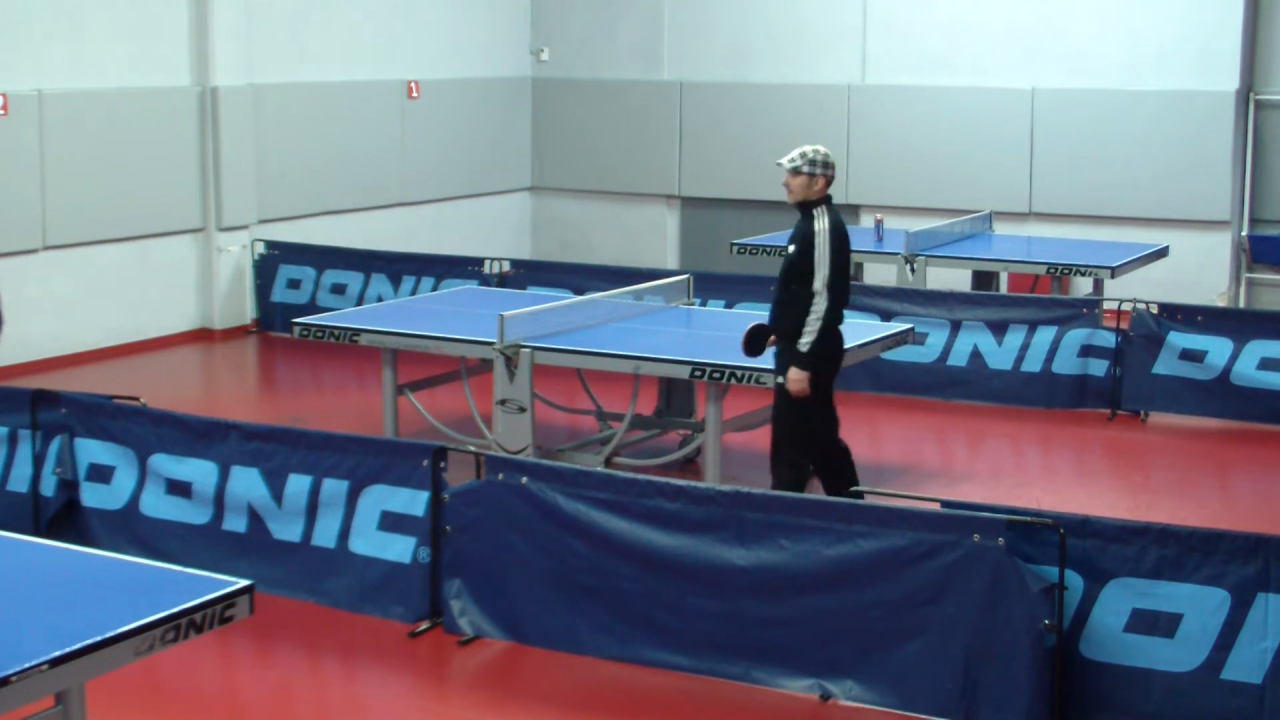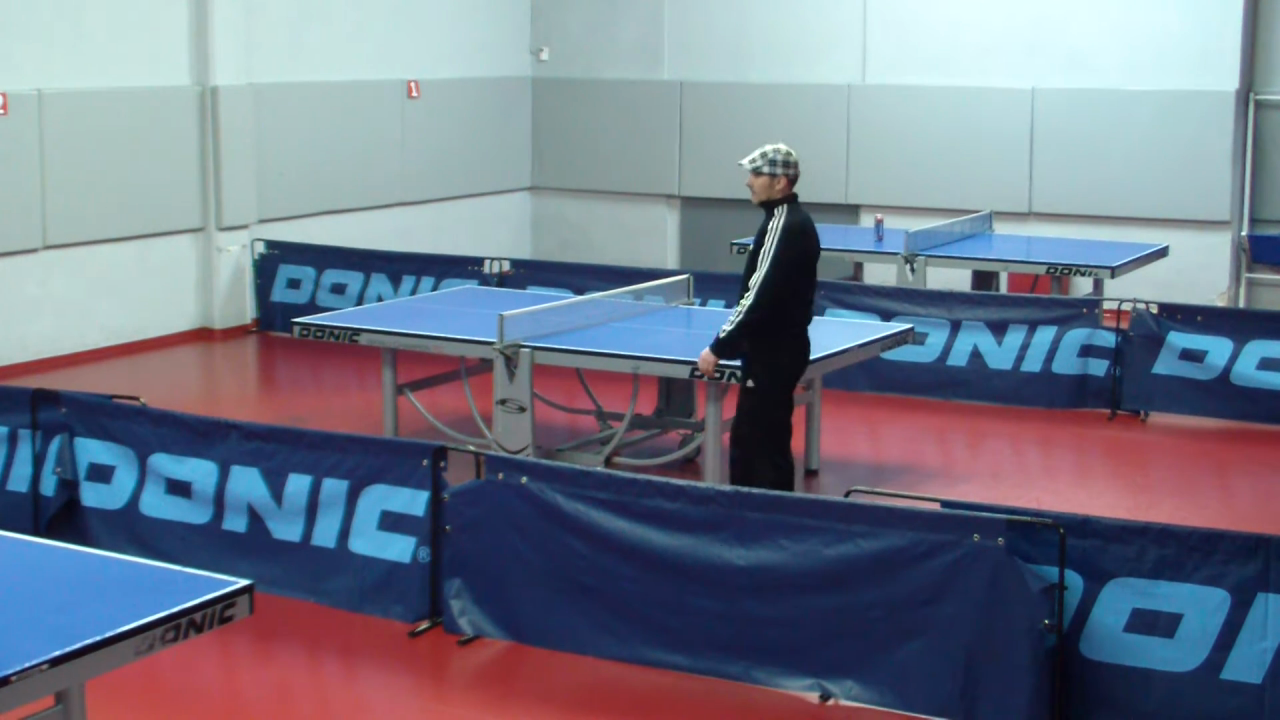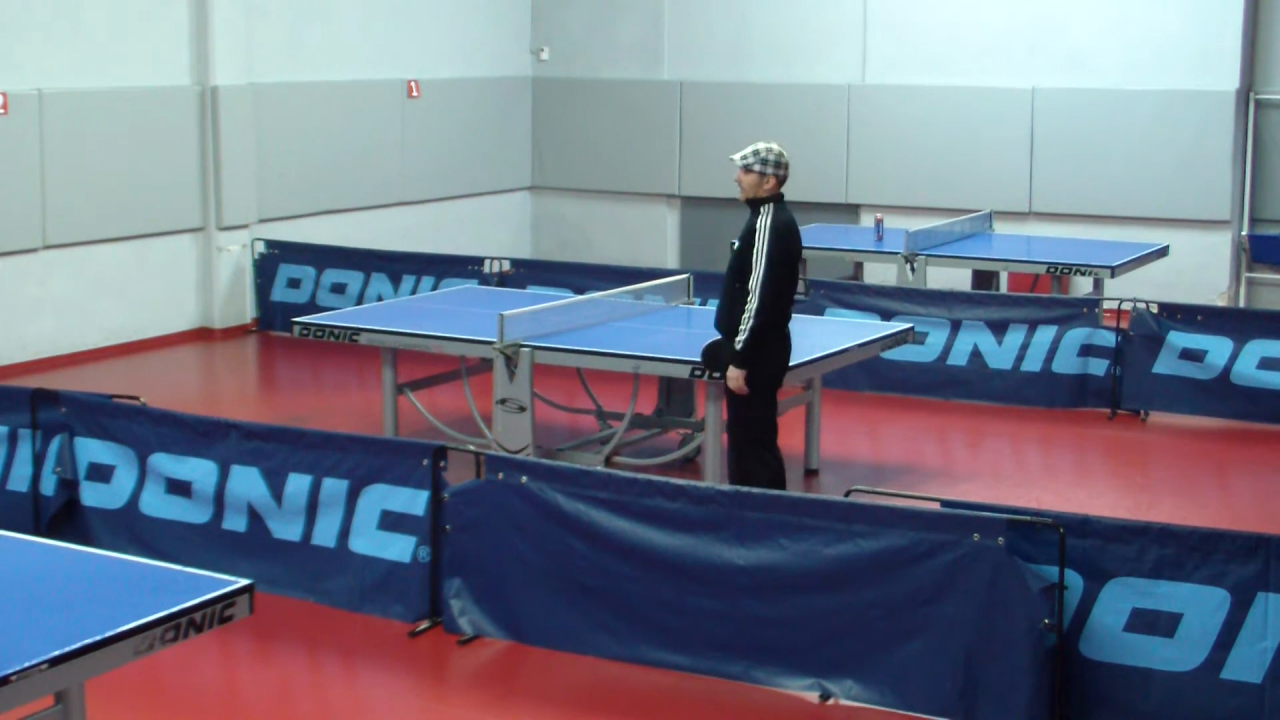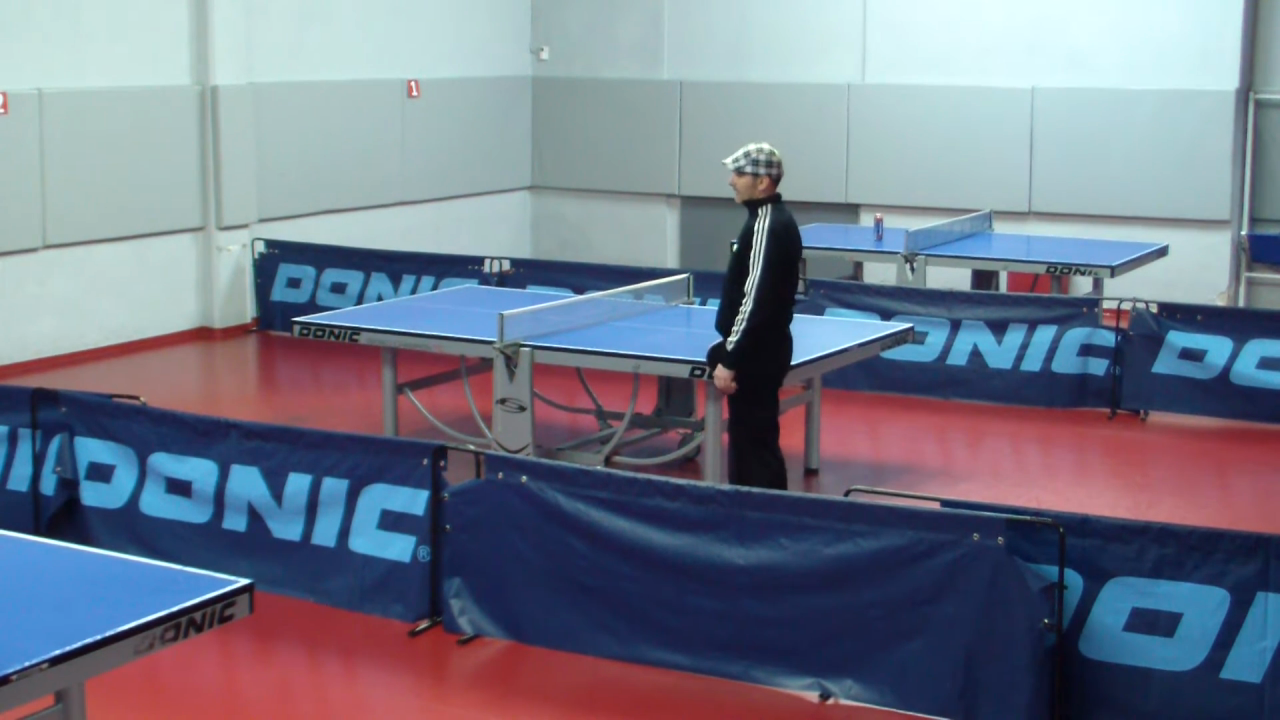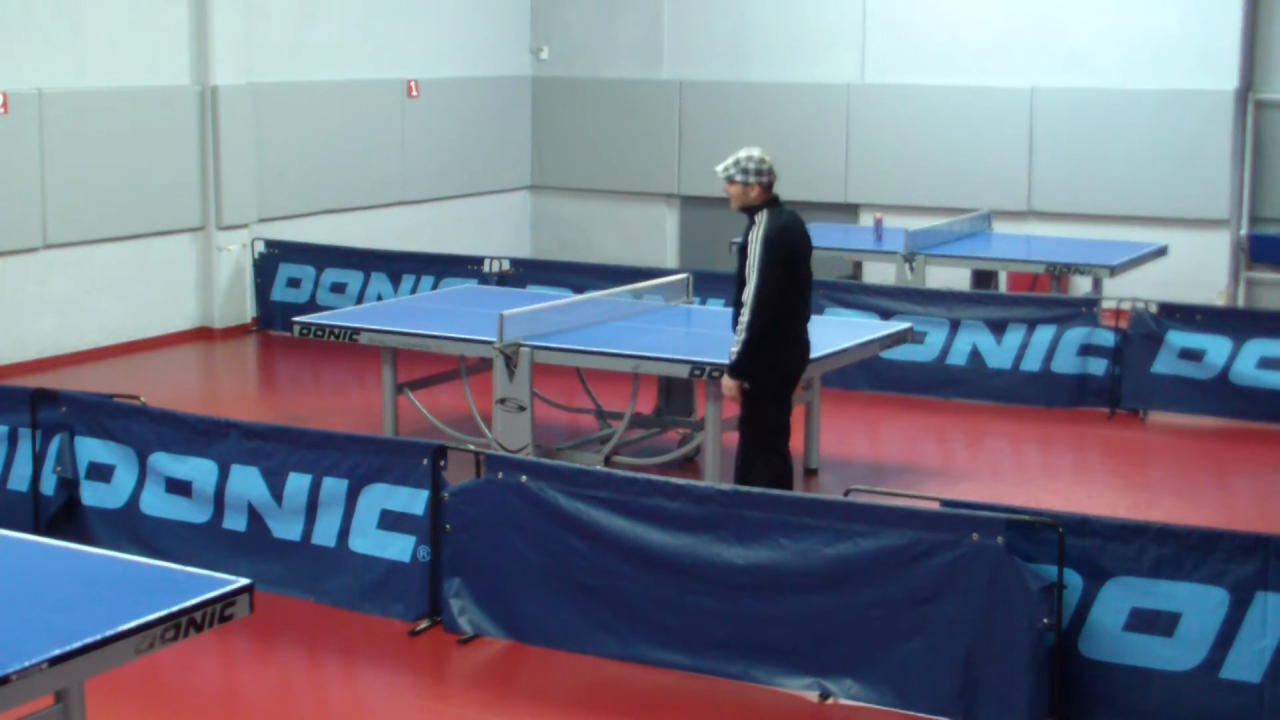
dt=0.4s
person 1, frame 1
left shoulder: (824, 228)
right shoulder: (812, 221)
left elbow: (822, 300)
left wrist: (800, 361)
right wrist: (781, 331)
left hip: (810, 354)
right hip: (808, 350)
left knee: (788, 444)
right knee: (821, 439)
person 1, frame 2
left shoulder: (783, 226)
right shoulder: (793, 220)
left elbow: (758, 297)
left wrist: (718, 347)
right wrist: (733, 343)
left hip: (775, 352)
right hip: (775, 347)
left knee: (766, 444)
right knee: (747, 437)
person 1, frame 3
left shoulder: (769, 225)
right shoulder: (773, 218)
left elbow: (760, 300)
left wrist: (740, 360)
right wrist: (737, 350)
left hip: (757, 354)
right hip: (757, 349)
left knee: (754, 441)
right knee: (744, 436)
person 1, frame 4
left shoulder: (766, 227)
right shoulder: (778, 219)
left elbow: (755, 302)
left wrist: (729, 360)
left hip: (758, 354)
right hip: (765, 347)
left knee: (756, 442)
right knee: (746, 437)
person 1, frame 5
left shoulder: (764, 233)
right shoulder: (789, 220)
left elbow: (755, 308)
left wrist: (735, 369)
left hip: (772, 355)
right hip: (788, 345)
left knee: (763, 444)
right knee: (759, 439)
